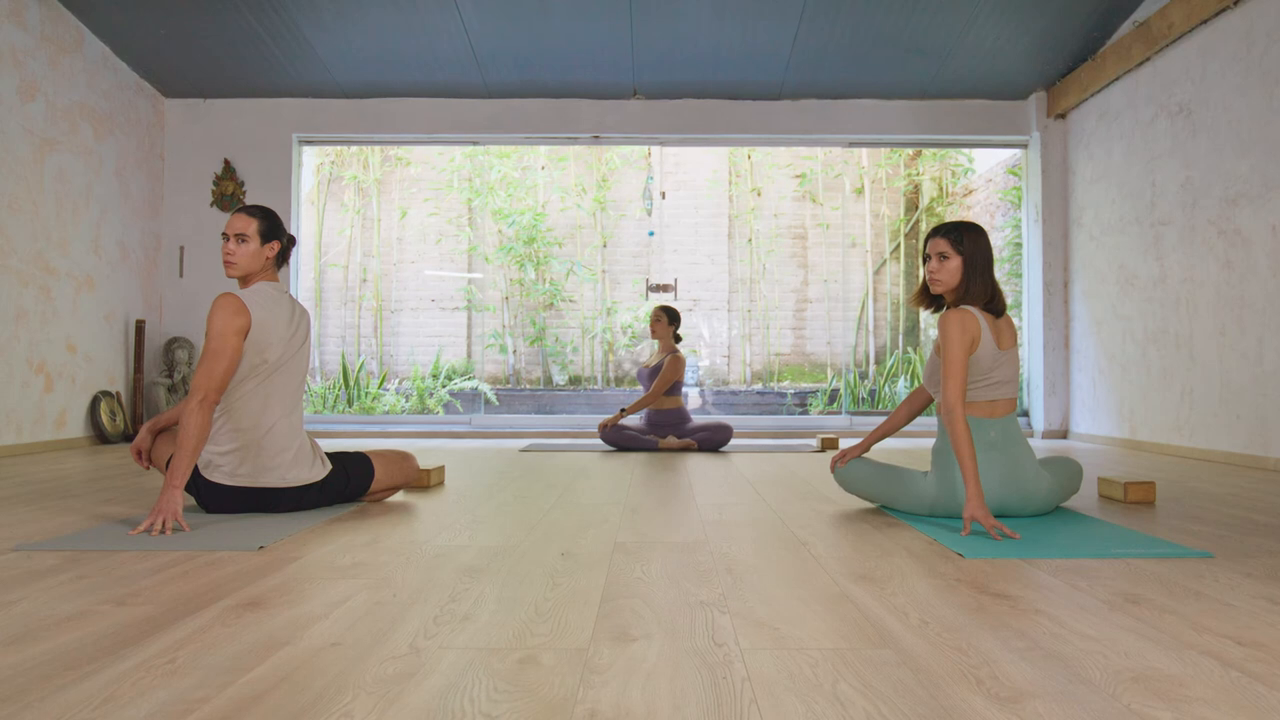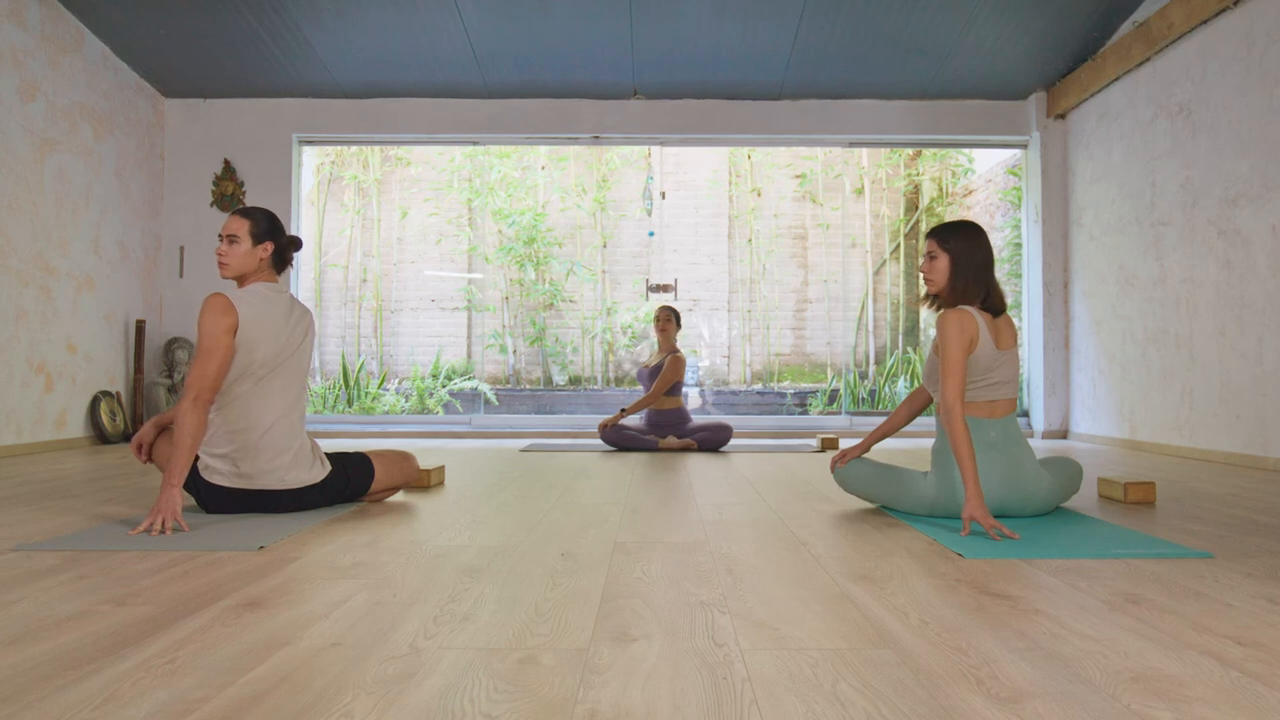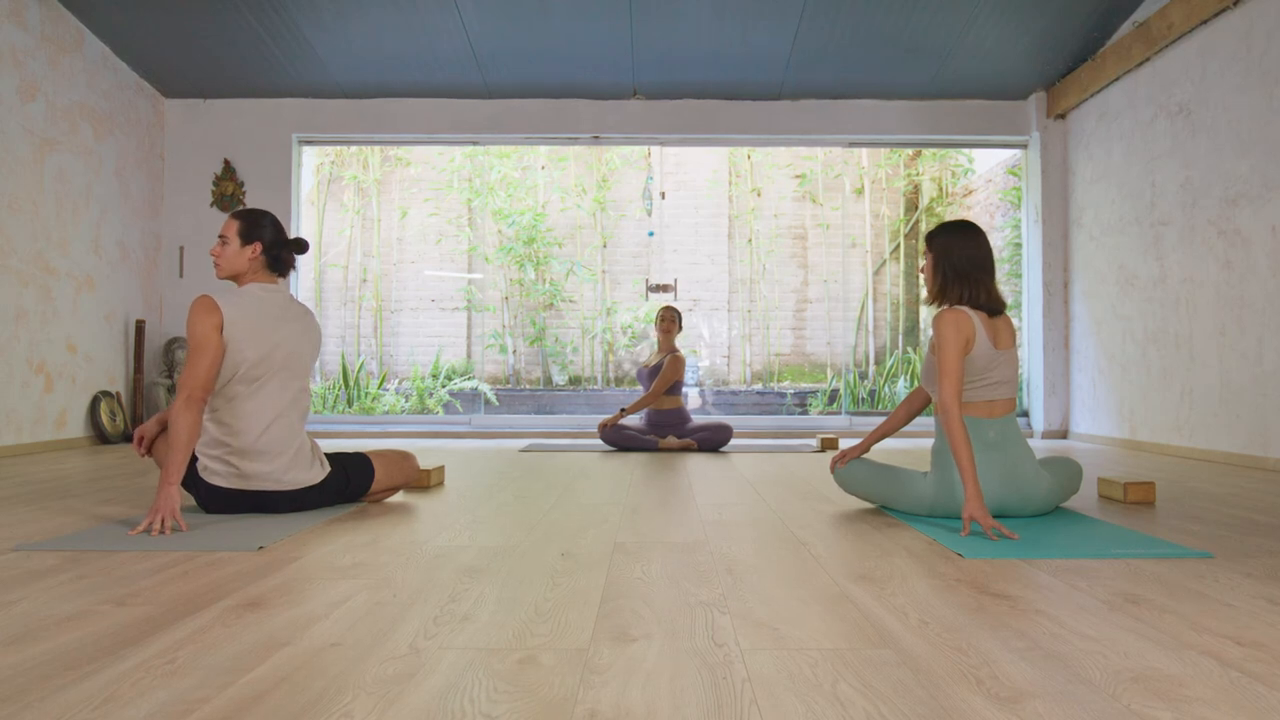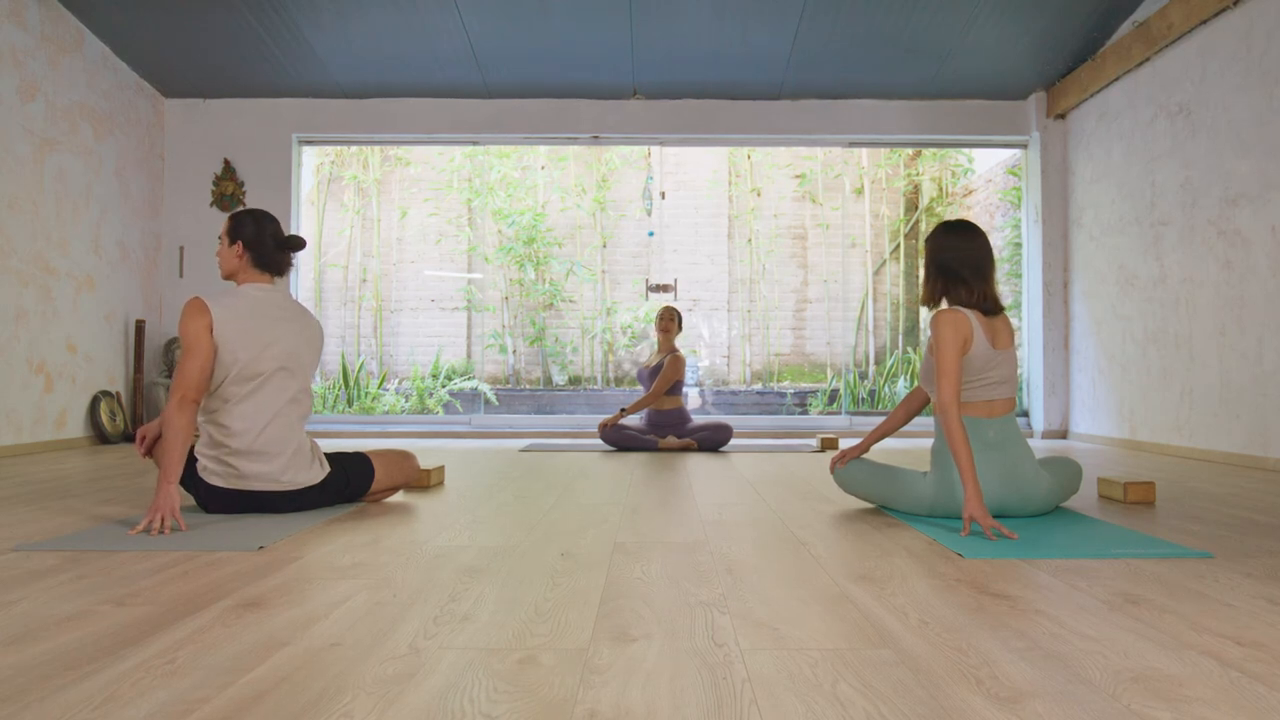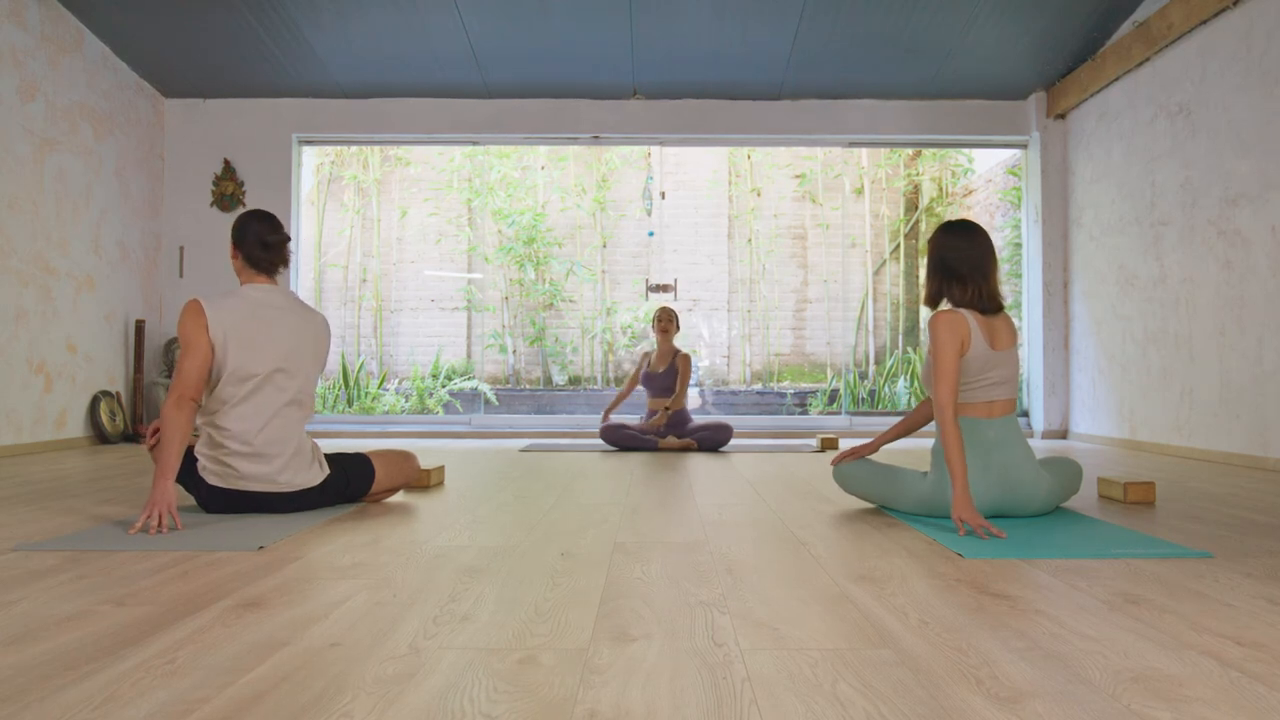
dt=1s
person 1, frame 1
left shoulder: (231, 306)
right shoulder: (299, 315)
left elbow: (203, 400)
left wrist: (172, 489)
right wrist: (153, 423)
left hip: (224, 488)
right hip: (297, 486)
left knee: (158, 439)
right knee: (408, 464)
person 1, frame 2
left shoulder: (222, 306)
right shoulder: (303, 317)
left elbow: (197, 400)
left wrist: (171, 490)
right wrist: (157, 421)
left hip: (223, 490)
right hip: (297, 487)
left knee: (158, 439)
right knee: (408, 465)
person 1, frame 3
left shoulder: (211, 309)
right shoulder: (307, 320)
left elbow: (192, 399)
left wrist: (168, 488)
right wrist: (161, 418)
left hip: (221, 490)
right hip: (297, 488)
left knee: (159, 437)
right knee: (408, 464)
person 1, frame 4
left shoulder: (204, 311)
right shoulder: (309, 323)
left elbow: (186, 400)
left wrist: (167, 487)
right wrist: (166, 421)
left hip: (221, 490)
right hip: (297, 488)
left knee: (158, 439)
right knee: (408, 464)
person 1, frame 5
left shoulder: (202, 313)
right shoulder: (317, 323)
left elbow: (183, 400)
left wrist: (163, 485)
right wrist: (180, 421)
left hip: (220, 489)
right hip: (297, 489)
left knee: (160, 442)
right knee: (409, 464)
person 2, frame 1
left shoulder: (955, 319)
right shoulder: (1003, 321)
left elbow: (952, 410)
right elbow: (929, 391)
left wrist: (972, 494)
right wrist: (867, 441)
left hip: (962, 475)
right hip: (1020, 482)
left knee: (846, 470)
right knee: (1069, 468)
person 2, frame 2
left shoulder: (954, 320)
right shoulder: (1004, 322)
left elbow: (952, 410)
right elbow: (929, 391)
left wrist: (972, 495)
right wrist: (867, 442)
left hip: (962, 478)
right hip: (1020, 483)
left knee: (846, 471)
right knee: (1069, 468)
person 2, frame 3
left shoulder: (950, 320)
right shoulder: (1003, 322)
left elbow: (950, 409)
right elbow: (928, 391)
left wrist: (971, 495)
right wrist: (867, 442)
left hip: (962, 478)
right hip: (1021, 483)
left knee: (845, 470)
right knee: (1069, 468)
person 2, frame 4
left shoulder: (948, 321)
right shoulder: (1002, 322)
left elbow: (948, 409)
right elbow: (928, 391)
left wrist: (971, 493)
right wrist: (867, 442)
left hip: (962, 477)
right hip: (1022, 486)
left knee: (846, 471)
right knee: (1069, 468)
person 2, frame 5
left shoulder: (946, 322)
right shoulder: (1005, 323)
left elbow: (946, 413)
left wrist: (960, 496)
right wrist: (880, 441)
left hip: (966, 476)
right hip: (1023, 486)
left knee: (846, 469)
right knee: (1069, 469)
person 3, frame 1
left shoulder: (675, 358)
right shoulder: (656, 354)
left elbow: (653, 395)
left wrist: (620, 414)
left hip: (677, 425)
right hip: (651, 425)
right knee: (607, 432)
right ankle: (667, 443)
person 3, frame 2
left shoulder: (676, 359)
right shoulder: (655, 355)
left elbow: (654, 395)
left wrist: (620, 414)
left hip: (677, 424)
right hip: (651, 425)
right knee: (607, 432)
right ankle: (667, 444)
person 3, frame 3
left shoulder: (675, 358)
right shoulder: (654, 355)
left elbow: (654, 394)
left wrist: (620, 414)
left hip: (678, 424)
right hip: (651, 425)
right knee: (607, 432)
right ankle: (669, 444)
person 3, frame 4
left shoulder: (675, 358)
right shoulder: (654, 355)
left elbow: (654, 394)
left wrist: (620, 414)
left hip: (678, 424)
right hip: (651, 425)
right knee: (607, 431)
right ankle: (666, 443)
person 3, frame 5
left shoulder: (682, 358)
right shoulder: (646, 358)
left elbow: (680, 392)
right elbow: (628, 387)
left wrist: (664, 413)
right wrist: (608, 410)
left hip: (679, 424)
right hip: (651, 424)
left knee: (725, 431)
right knee: (607, 431)
right ankle: (666, 444)
